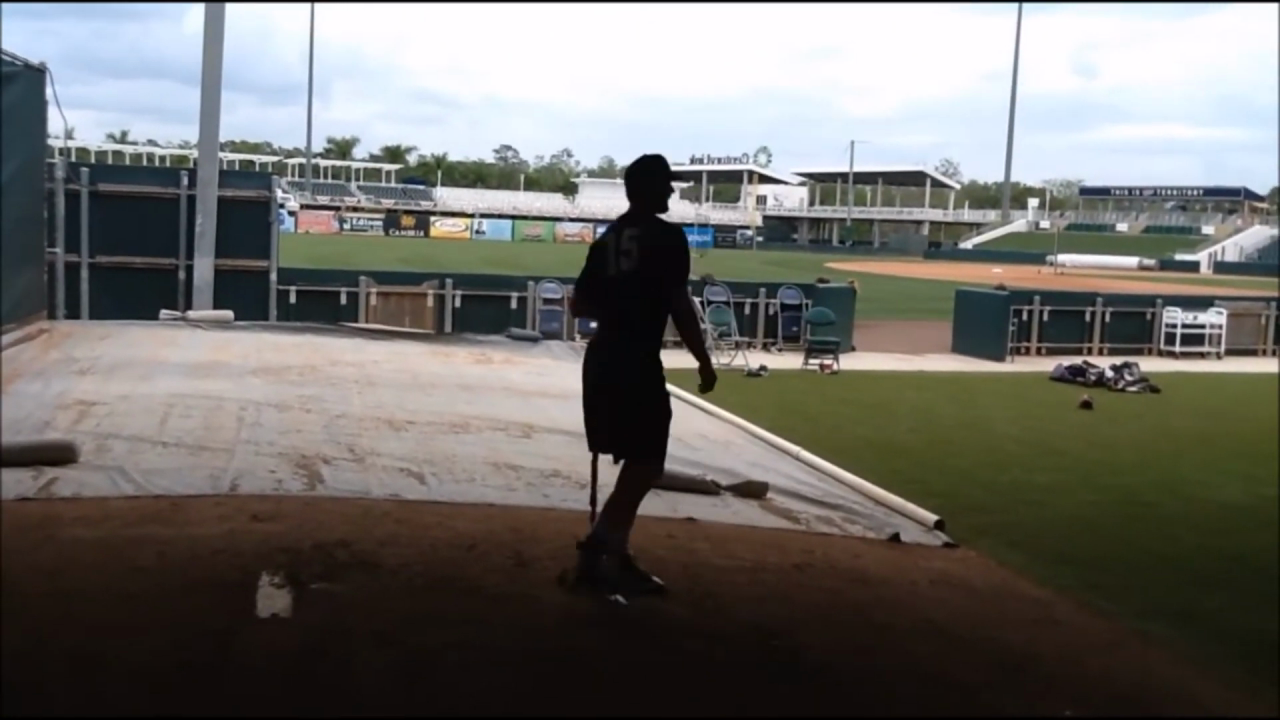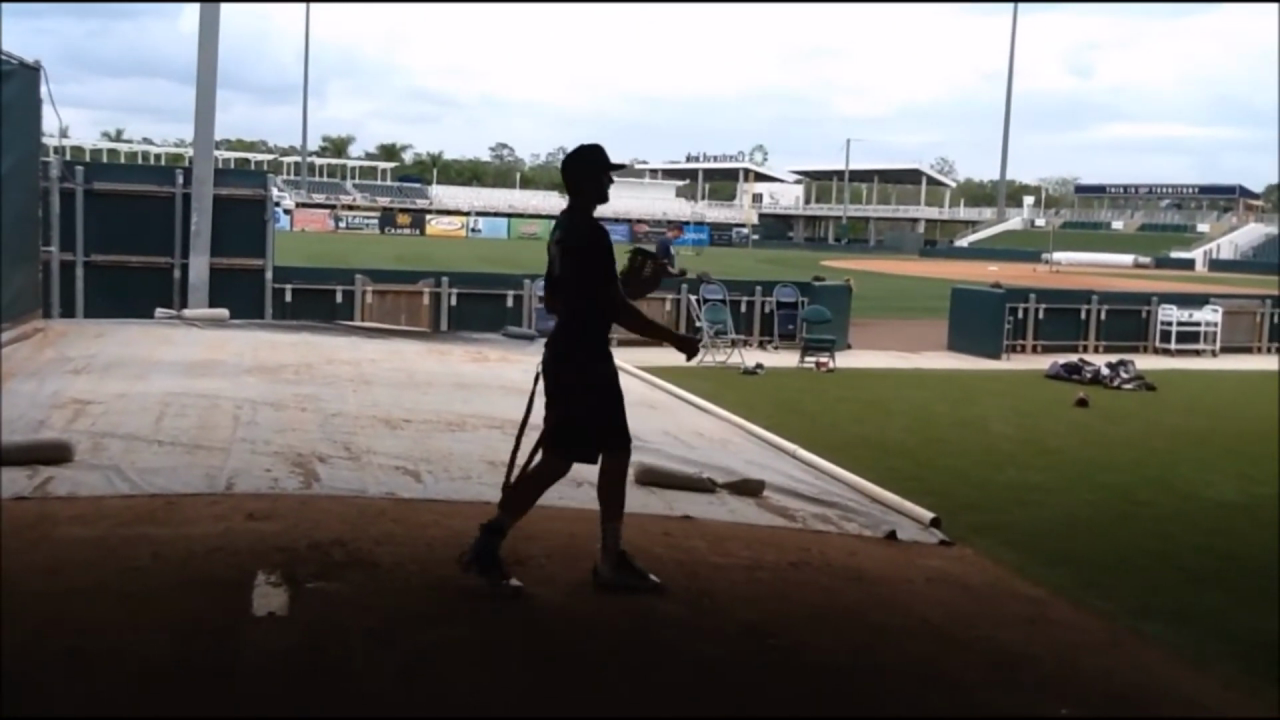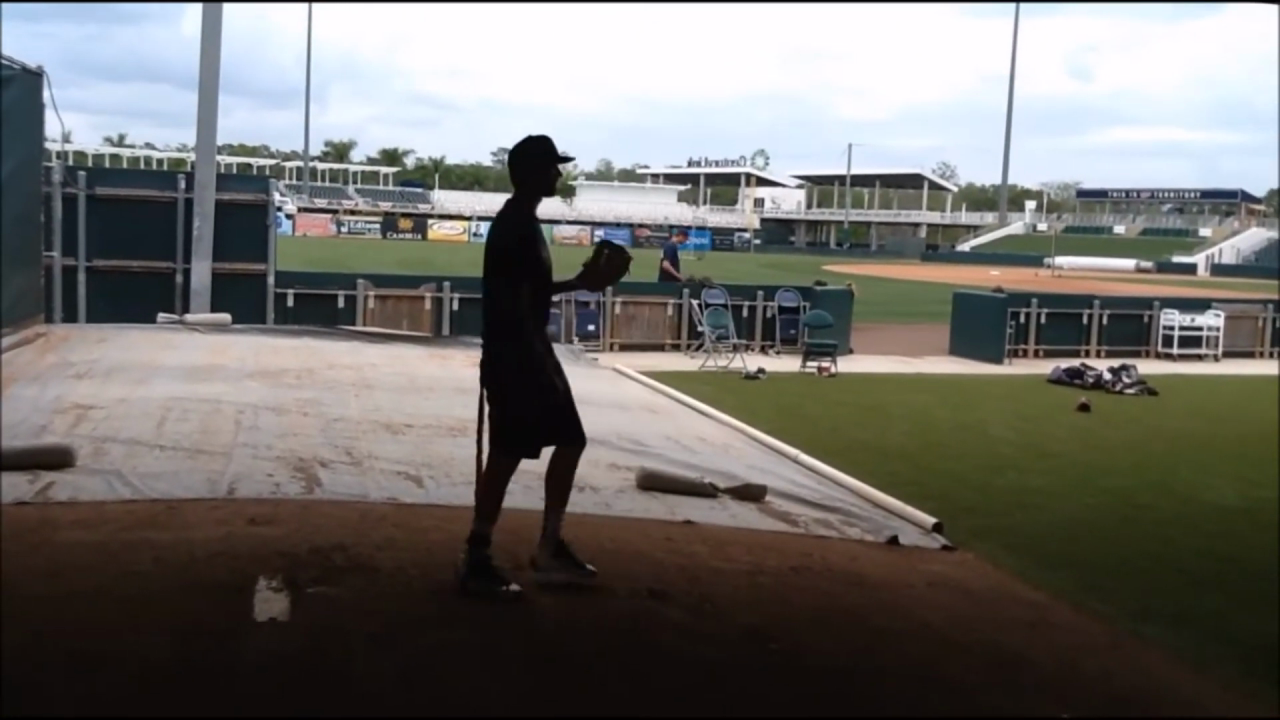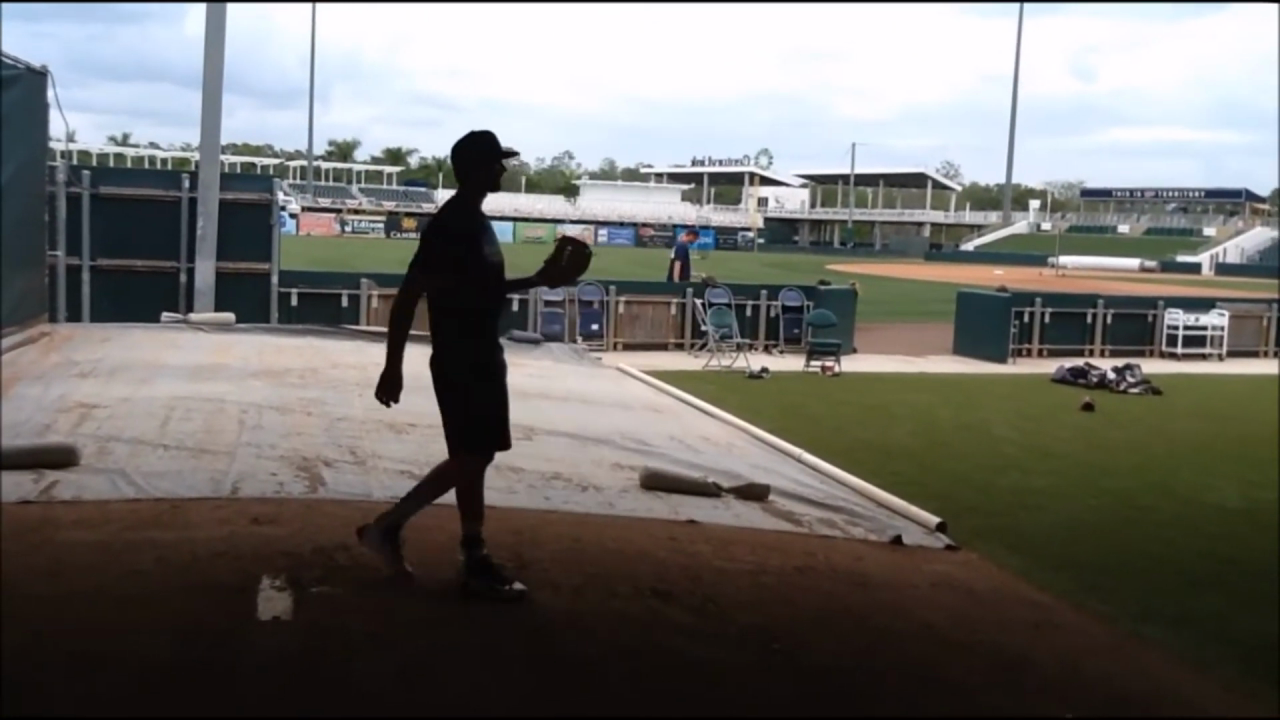
dt=0.3s
person 1, frame 1
left shoulder: (607, 239)
right shoulder: (668, 237)
left elbow: (580, 305)
right elbow: (680, 308)
right wrist: (705, 361)
left hip: (602, 356)
right hip: (636, 362)
left knee: (639, 461)
right knee: (644, 463)
left ankle: (615, 558)
right ankle: (594, 553)
person 1, frame 2
left shoulder: (564, 231)
right shoulder: (590, 234)
left elbow: (554, 301)
right elbow: (616, 309)
right wrist: (675, 339)
left hip: (569, 355)
right hip: (581, 360)
left knee: (616, 452)
right knee: (556, 460)
left ankle: (612, 558)
right ankle: (487, 545)
person 1, frame 3
left shoulder: (522, 222)
right shoulder: (515, 228)
right elbow: (511, 308)
left wrist: (572, 284)
right wrist: (540, 375)
left hip: (530, 353)
right hip: (514, 356)
left knee: (570, 442)
right knee: (506, 455)
left ankle: (551, 547)
right ankle: (476, 560)
person 1, frame 4
left shoulder: (477, 220)
right shoulder: (450, 223)
right elbow: (408, 296)
left wrist: (533, 281)
right wrist: (394, 367)
left hip: (484, 353)
right hip: (459, 358)
left knee: (473, 454)
right knee: (473, 455)
left ankle: (390, 525)
right ankle: (475, 560)
